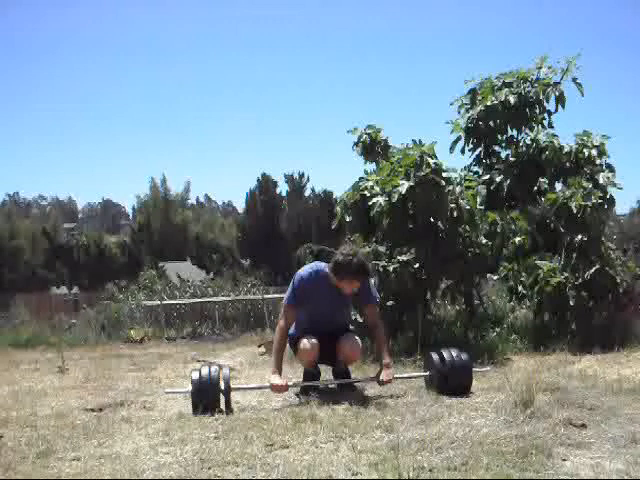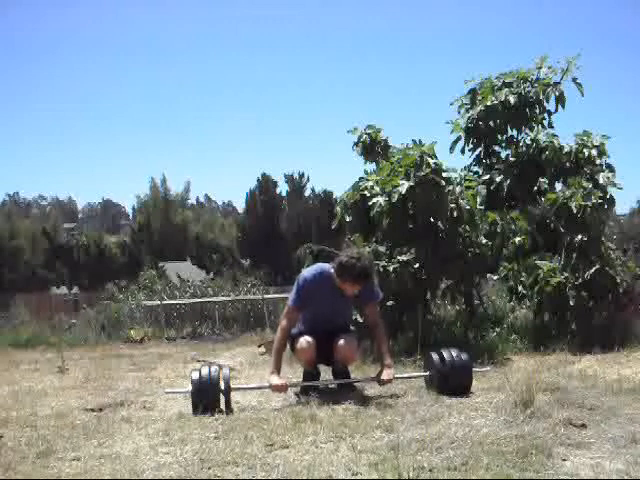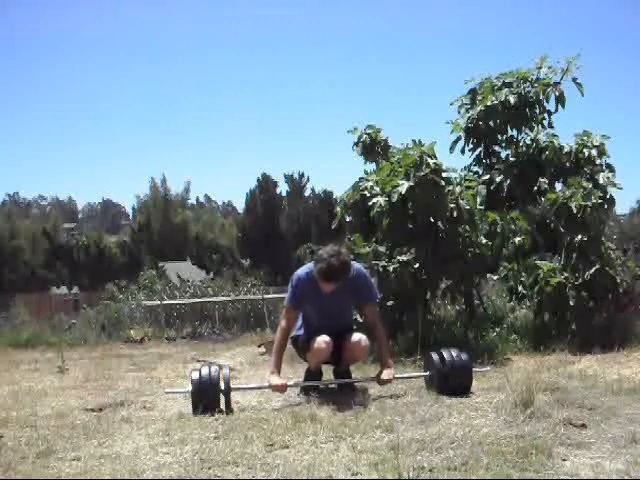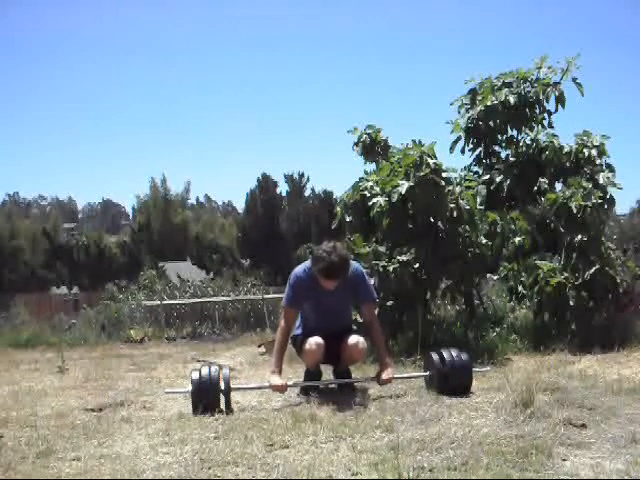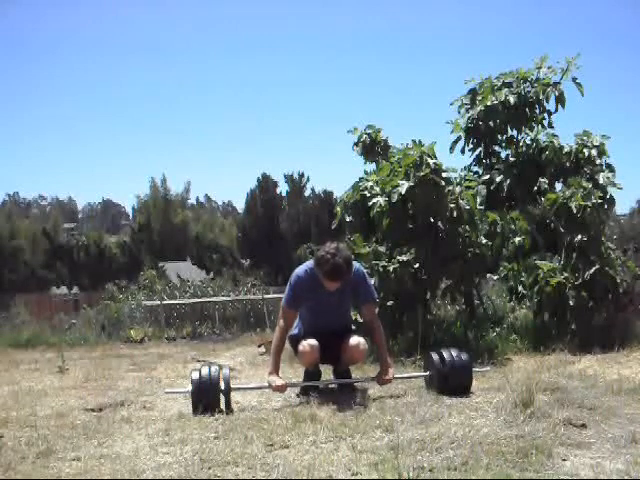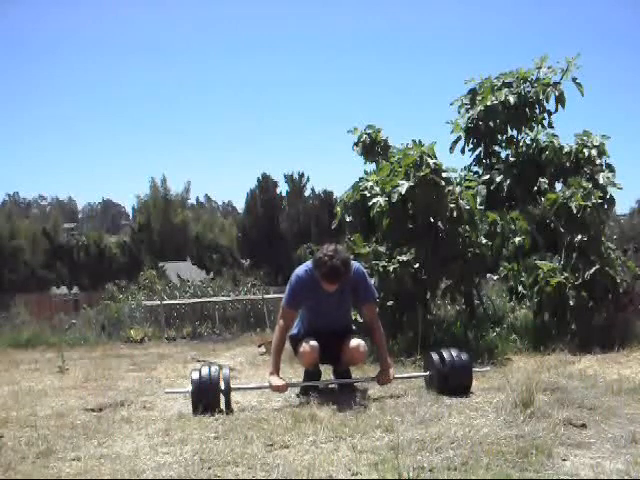
dt=0.4s
person 1, frame 1
left shoulder: (359, 280)
right shoulder: (307, 276)
left elbow: (374, 322)
right elbow: (284, 322)
left wrist: (386, 364)
right wrist: (276, 373)
left hip: (338, 334)
right hip: (306, 334)
left knee: (353, 348)
right knee: (308, 348)
left ankle: (341, 372)
right ankle: (311, 374)
person 1, frame 2
left shoulder: (364, 279)
right shoulder: (310, 277)
left elbow: (374, 321)
right elbow: (286, 322)
left wrist: (387, 364)
right wrist: (275, 373)
left hip: (338, 334)
right hip: (306, 334)
left knee: (348, 347)
right knee: (305, 346)
left ankle: (340, 371)
right ankle: (310, 374)
person 1, frame 3
left shoulder: (358, 274)
right shoulder: (303, 277)
left elbow: (373, 320)
right elbow: (286, 323)
left wrist: (387, 364)
right wrist: (274, 372)
left hip: (342, 334)
right hip: (309, 336)
left knee: (361, 344)
right knee: (322, 345)
left ankle: (342, 371)
right ankle: (313, 374)
person 1, frame 4
left shoulder: (355, 273)
right shoulder: (301, 275)
left elbow: (371, 319)
right elbow: (286, 323)
left wrist: (385, 364)
right wrist: (275, 372)
left hip: (341, 335)
right hip: (309, 335)
left knee: (359, 347)
right knee: (314, 347)
left ankle: (341, 371)
right ankle: (312, 374)
person 1, frame 5
left shoulder: (357, 273)
right shoulder: (302, 275)
left elbow: (372, 319)
right elbow: (284, 323)
left wrist: (385, 365)
right wrist: (273, 372)
left hip: (341, 335)
right hip: (308, 335)
left knee: (359, 347)
right knee: (308, 350)
left ankle: (341, 371)
right ankle: (311, 374)
person 1, frame 6
left shoulder: (356, 272)
right shoulder: (302, 275)
left elbow: (372, 319)
right elbow: (283, 322)
left wrist: (386, 365)
right wrist: (274, 373)
left hip: (341, 334)
right hip: (308, 335)
left knee: (359, 350)
right knee: (308, 351)
left ankle: (341, 371)
right ankle: (312, 373)
